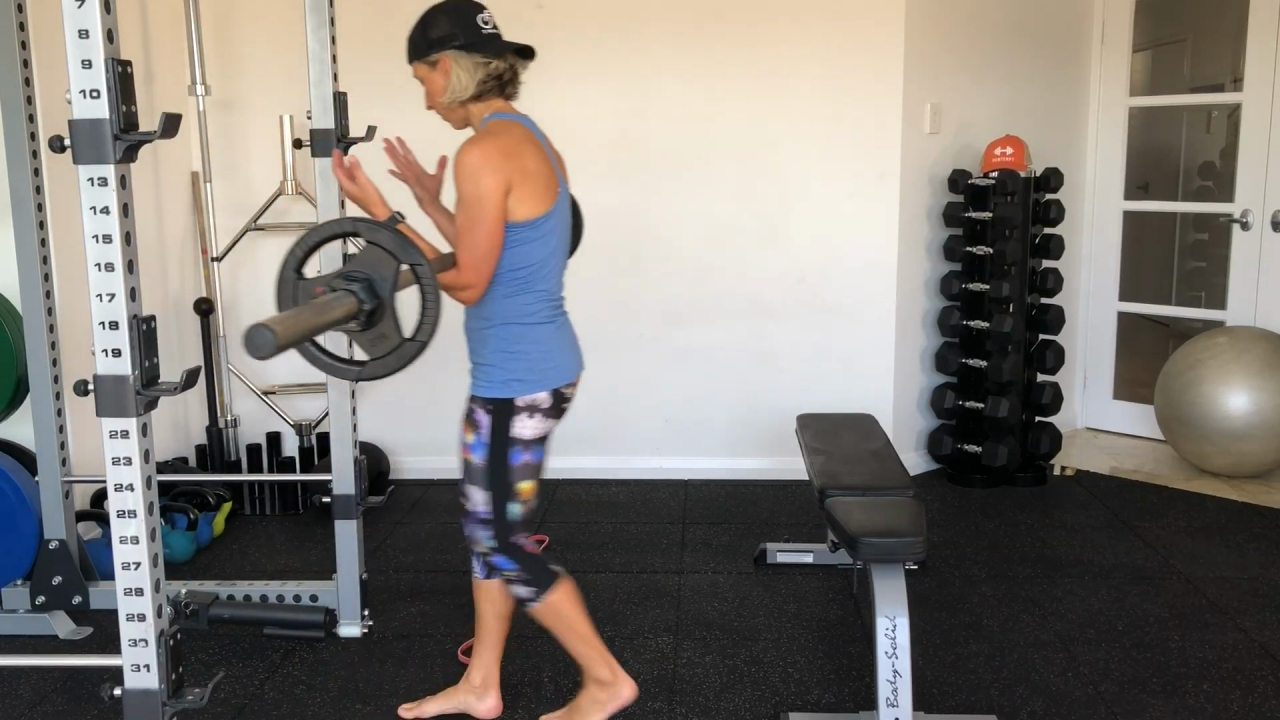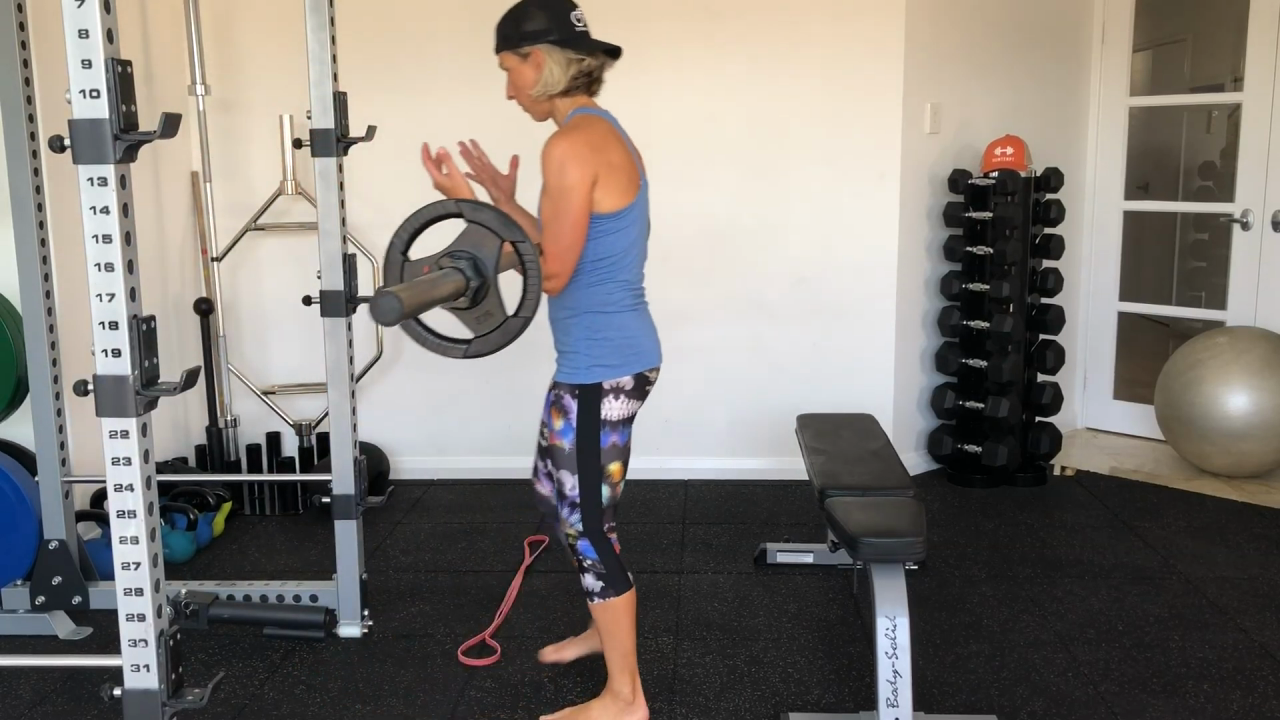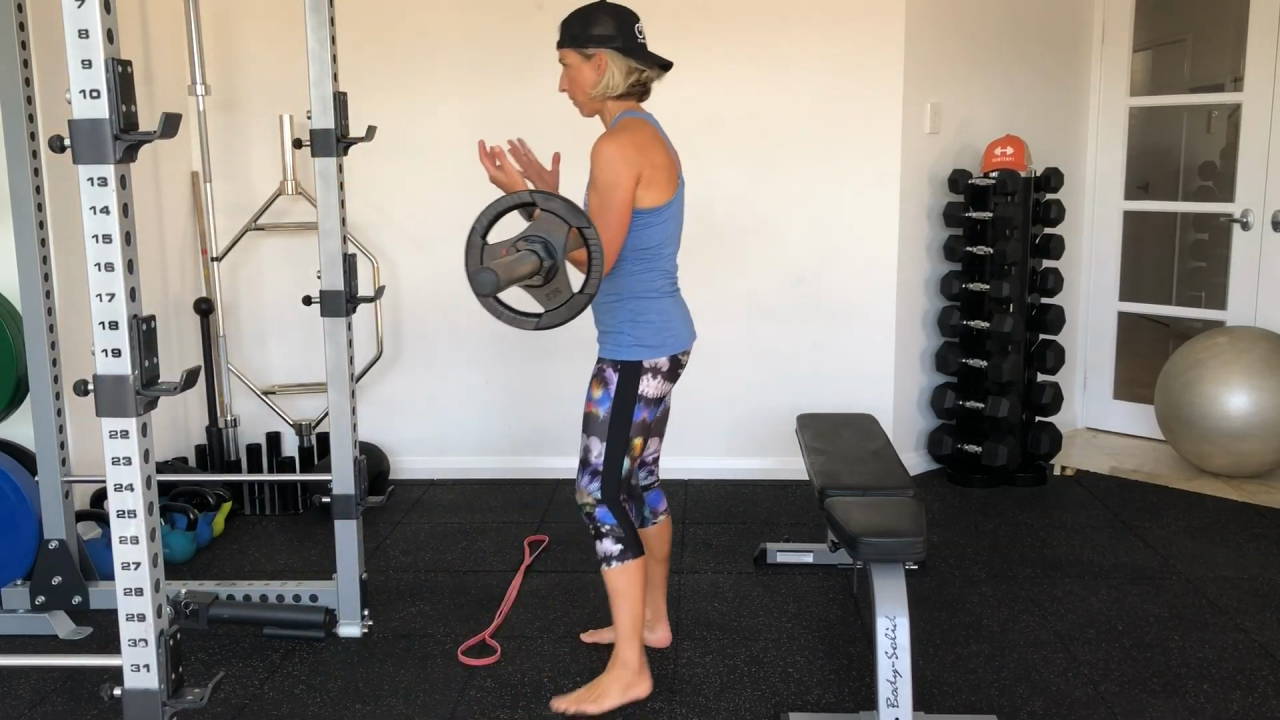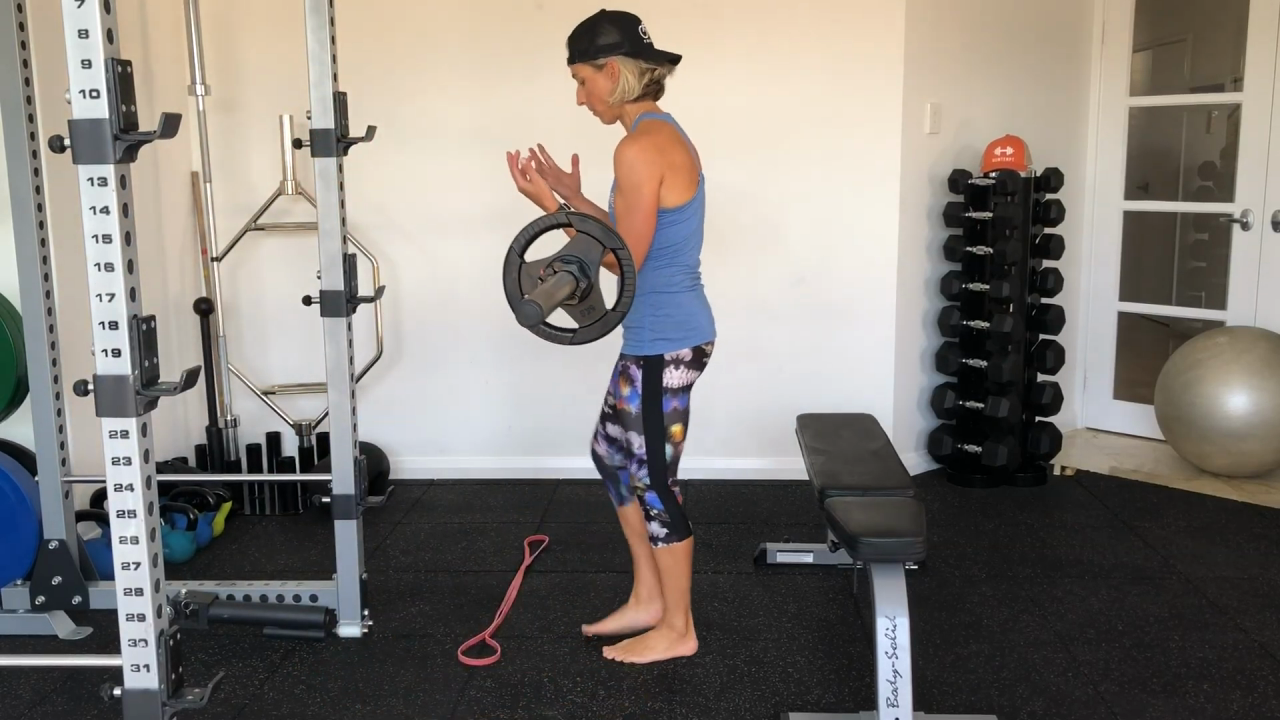
dt=0.5s
person 1, frame 1
left shoulder: (485, 152)
right shoulder: (527, 139)
left elbow: (468, 283)
left wrist: (380, 214)
right wrist: (429, 201)
left hip: (517, 379)
right hip: (532, 366)
left knee: (501, 540)
right knee: (492, 525)
person 1, frame 2
left shoulder: (571, 145)
right shoulder: (603, 134)
left elbow: (552, 274)
left wrist: (468, 207)
right wrist: (505, 202)
left hip: (601, 364)
right hip: (603, 355)
left knee: (586, 523)
right knee: (556, 487)
right ankle: (608, 628)
person 1, frame 3
left shoulder: (619, 144)
right shoulder: (640, 135)
left elbow: (596, 259)
left wrist: (522, 197)
right wrist: (549, 193)
left hip: (637, 346)
right hip: (651, 337)
left knee: (600, 495)
right knee: (637, 480)
right ankle: (651, 619)
person 1, frame 4
left shoulder: (640, 147)
right shoulder: (662, 135)
left elbow: (626, 258)
left wrist: (548, 206)
right wrist: (573, 196)
left hip: (662, 339)
right hip: (665, 332)
left knee: (652, 480)
right knee: (614, 455)
left ankle: (677, 630)
right ankle: (647, 599)
